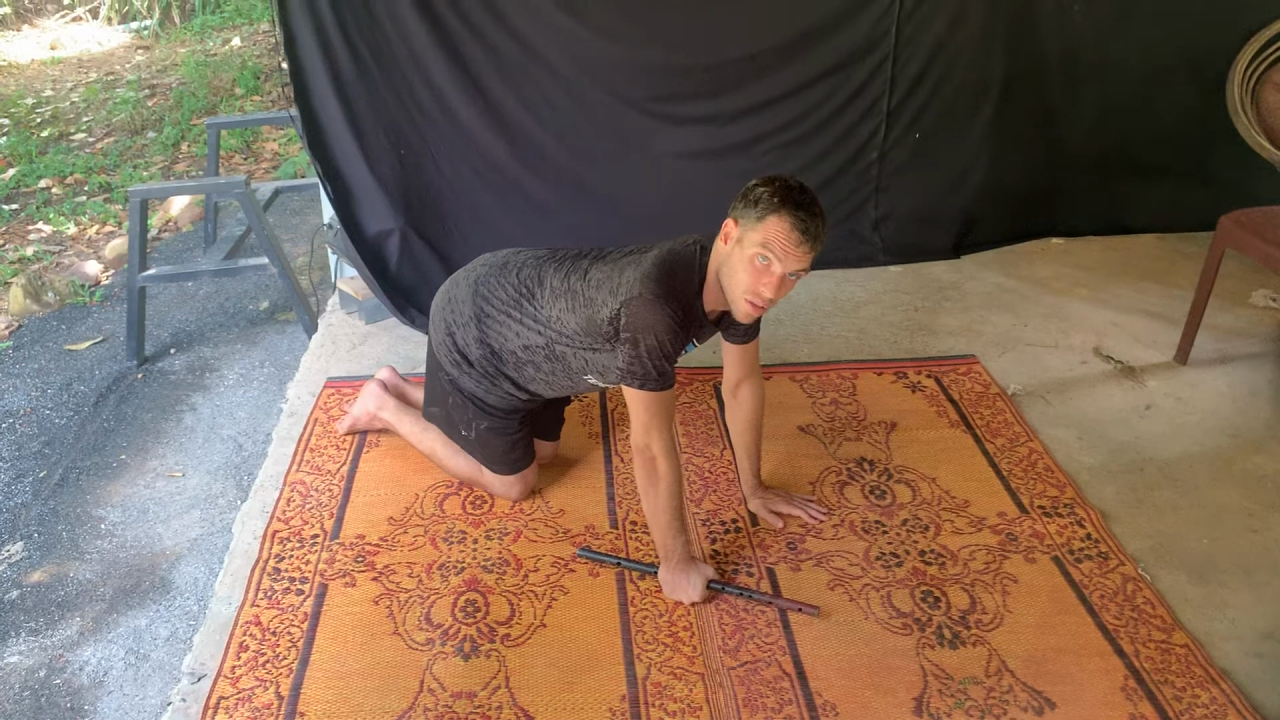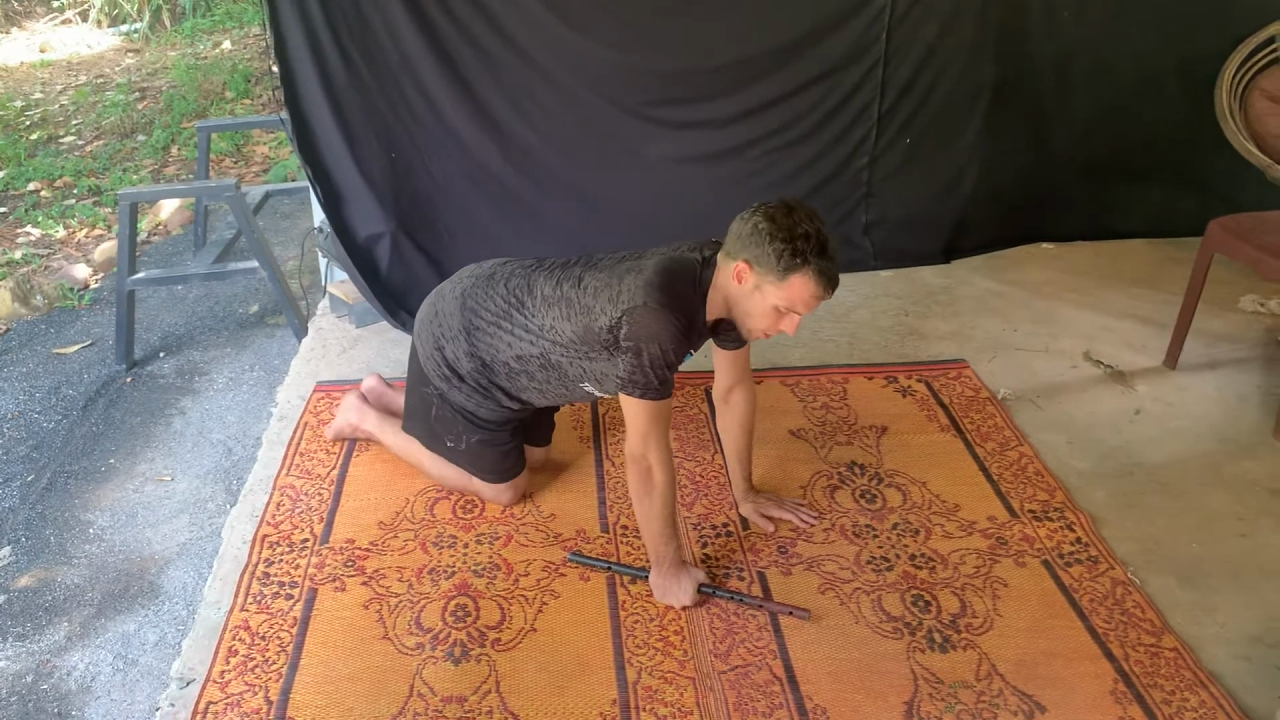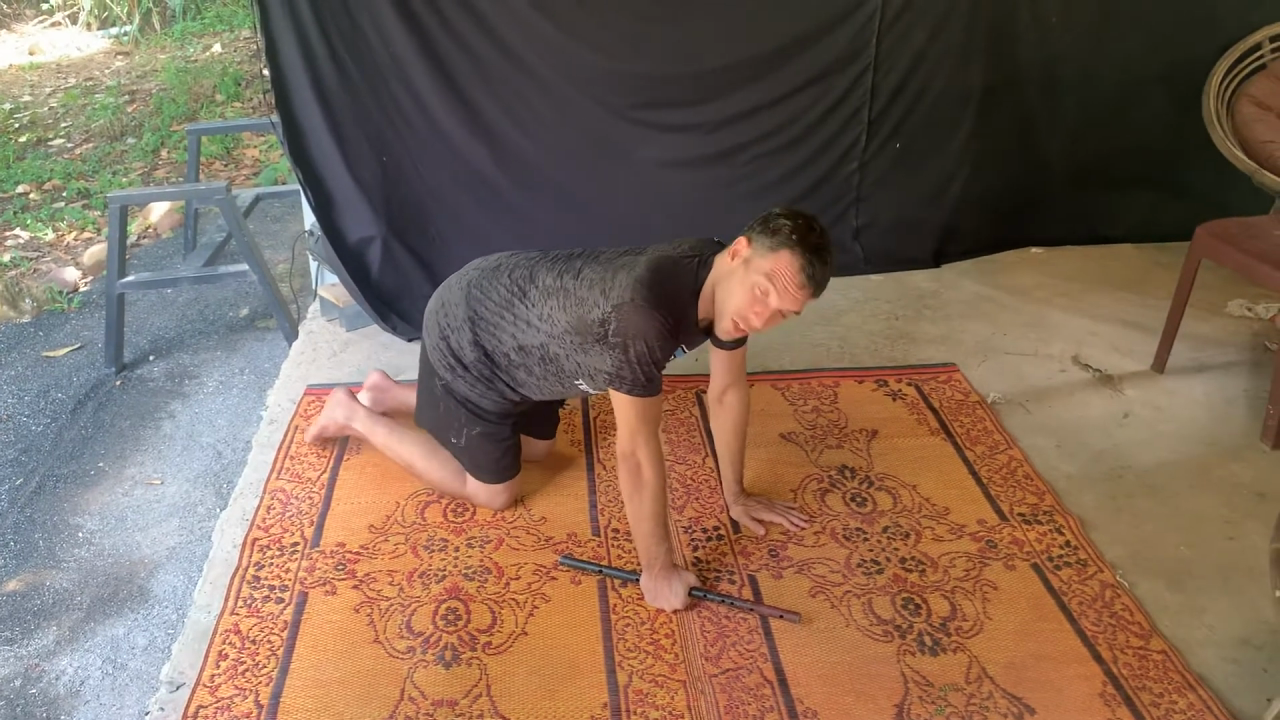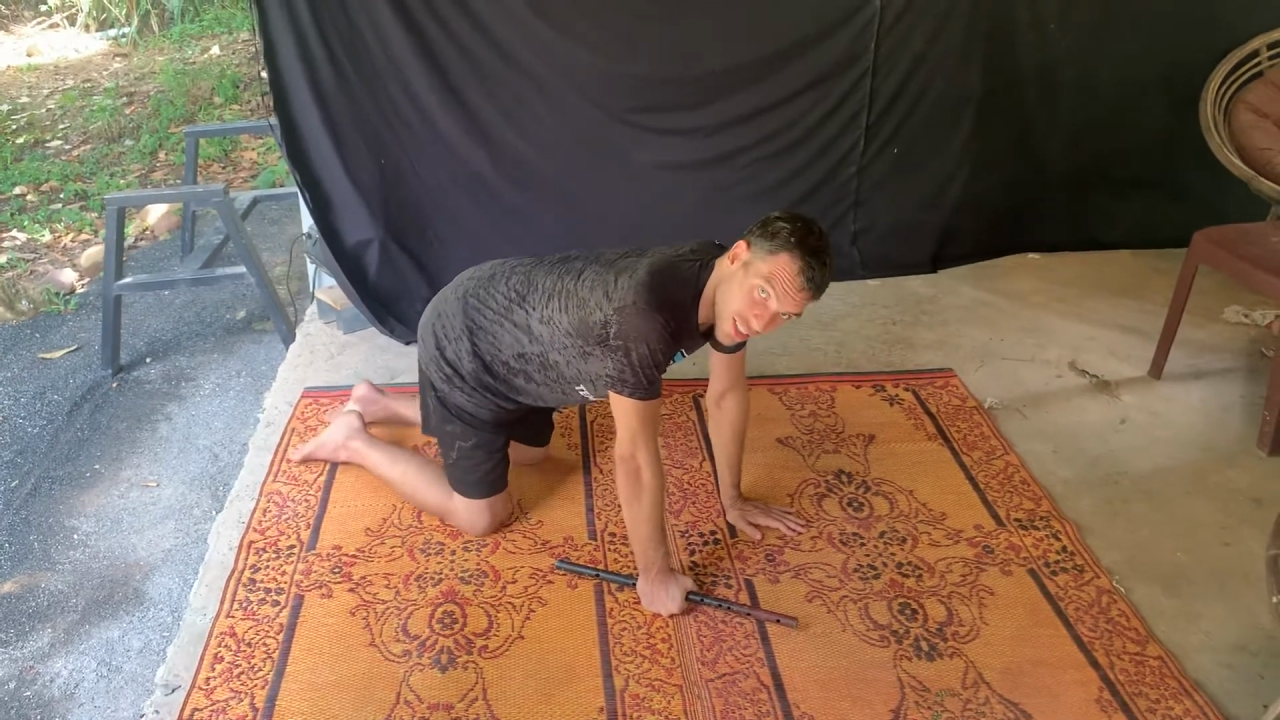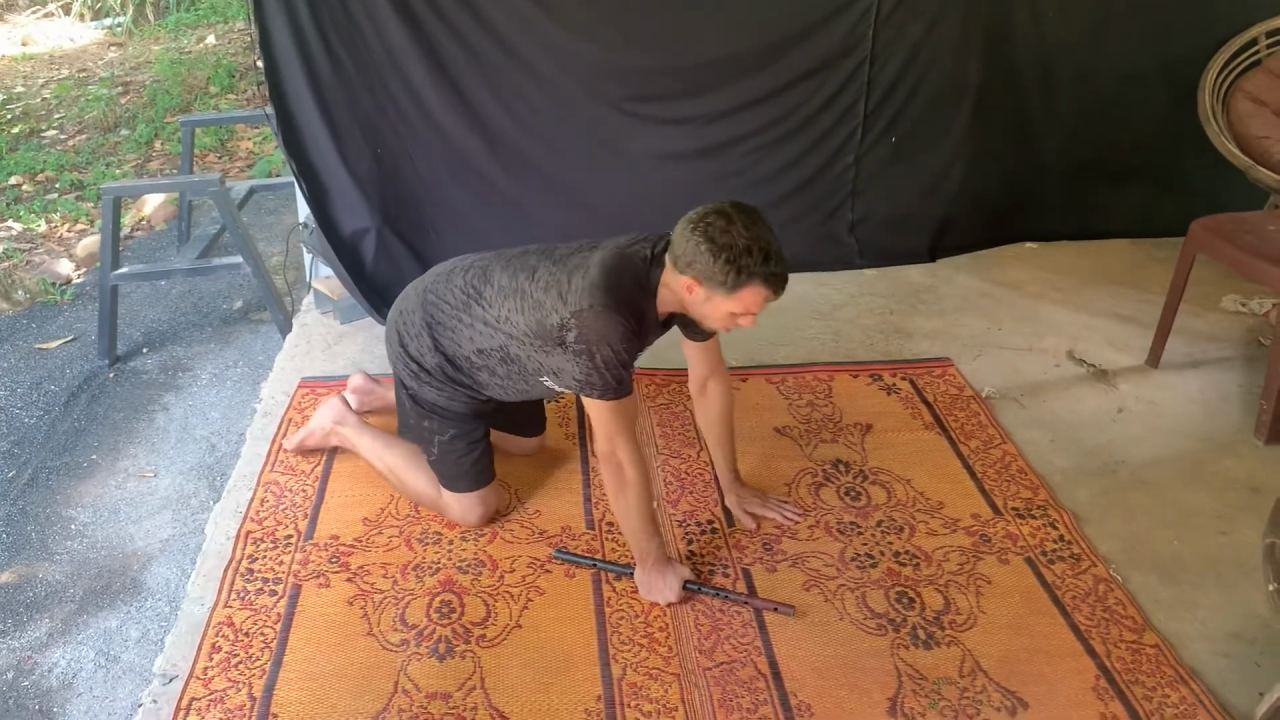
dt=1s
person 1, frame 1
left shoulder: (736, 278)
right shoulder: (652, 306)
left elbow: (743, 384)
right elbow: (652, 447)
left wrist: (753, 488)
right wrist: (676, 562)
left hip: (522, 318)
right hip: (473, 328)
left knee: (540, 451)
right knee: (513, 482)
left ankle: (402, 389)
right ankle: (384, 407)
person 1, frame 2
left shoulder: (726, 278)
right shoulder: (654, 319)
left elbow: (733, 388)
right elbow: (646, 456)
left wrist: (744, 492)
right wrist: (667, 567)
left hip: (504, 316)
right hip: (459, 341)
left knee: (529, 455)
right knee: (503, 487)
left ankle: (389, 396)
right ankle: (366, 416)
person 1, frame 3
left shoulder: (724, 283)
right shoulder: (644, 313)
left elbow: (727, 390)
right elbow: (637, 454)
left wrist: (735, 495)
right wrist: (658, 570)
left hip: (512, 314)
right hip: (467, 331)
left knee: (534, 446)
right knee: (495, 490)
left ankle: (389, 394)
right ankle: (354, 416)
person 1, frame 4
left shoulder: (729, 288)
right shoulder: (644, 314)
left elbow: (726, 395)
right elbow: (636, 456)
left wrist: (732, 499)
right wrist: (654, 574)
left hip: (512, 324)
right hip: (463, 340)
left knee: (529, 449)
right knee: (483, 514)
left ankle: (379, 403)
right ankle: (354, 441)
person 1, frame 5
left shoulder: (688, 267)
right shoulder: (603, 317)
left elbow: (708, 381)
right elbow: (616, 452)
left wrist: (732, 485)
right wrist: (651, 564)
left hip: (485, 322)
right hip: (431, 339)
left knee: (525, 441)
right knee: (473, 507)
left ankle: (374, 393)
right ankle: (343, 425)
